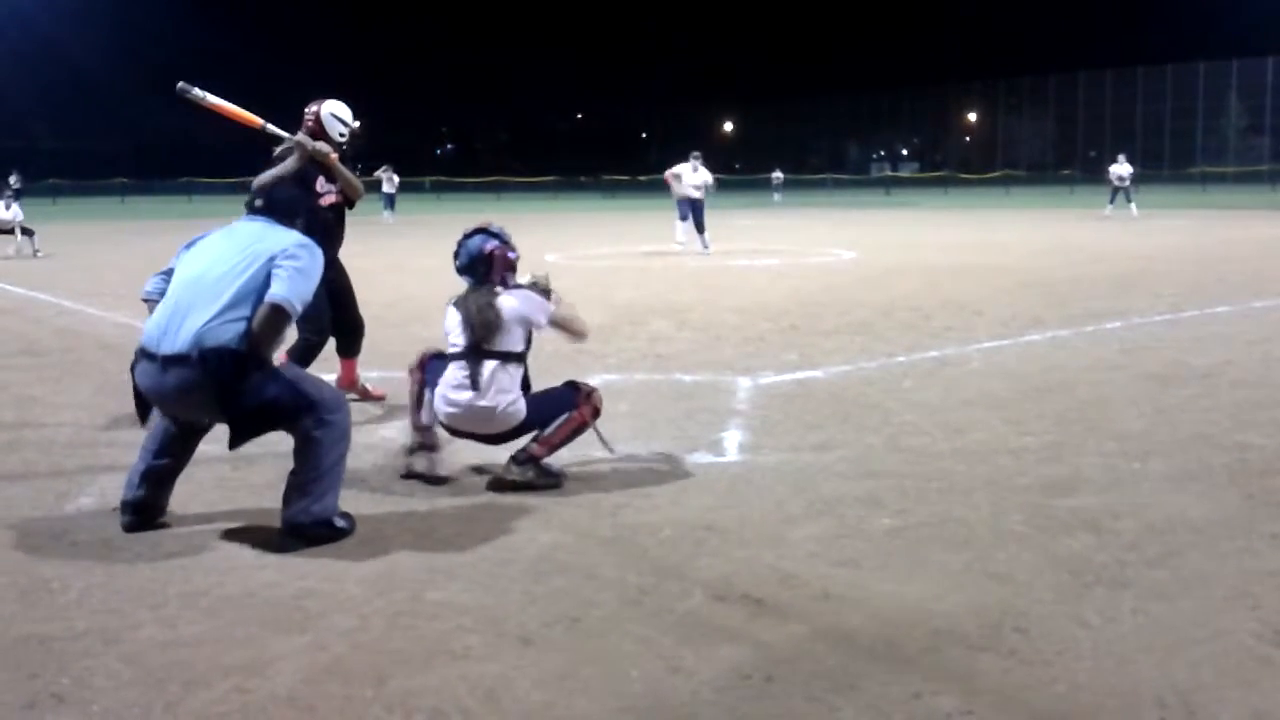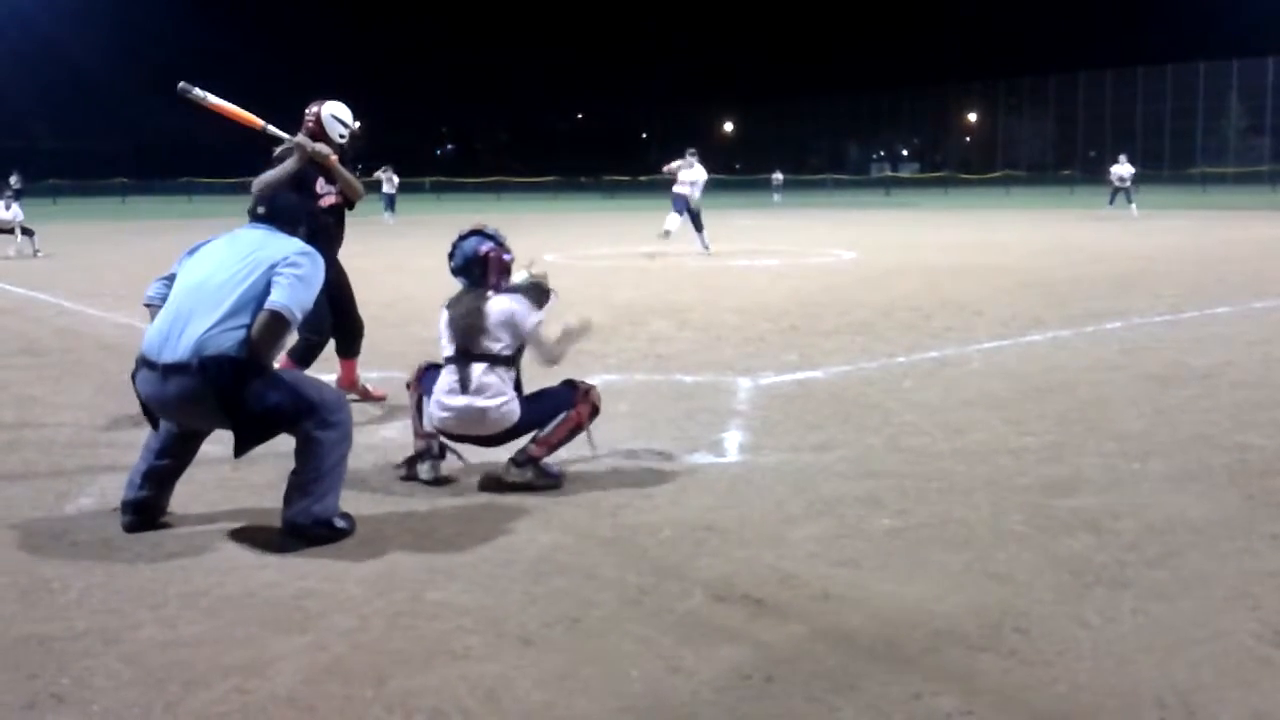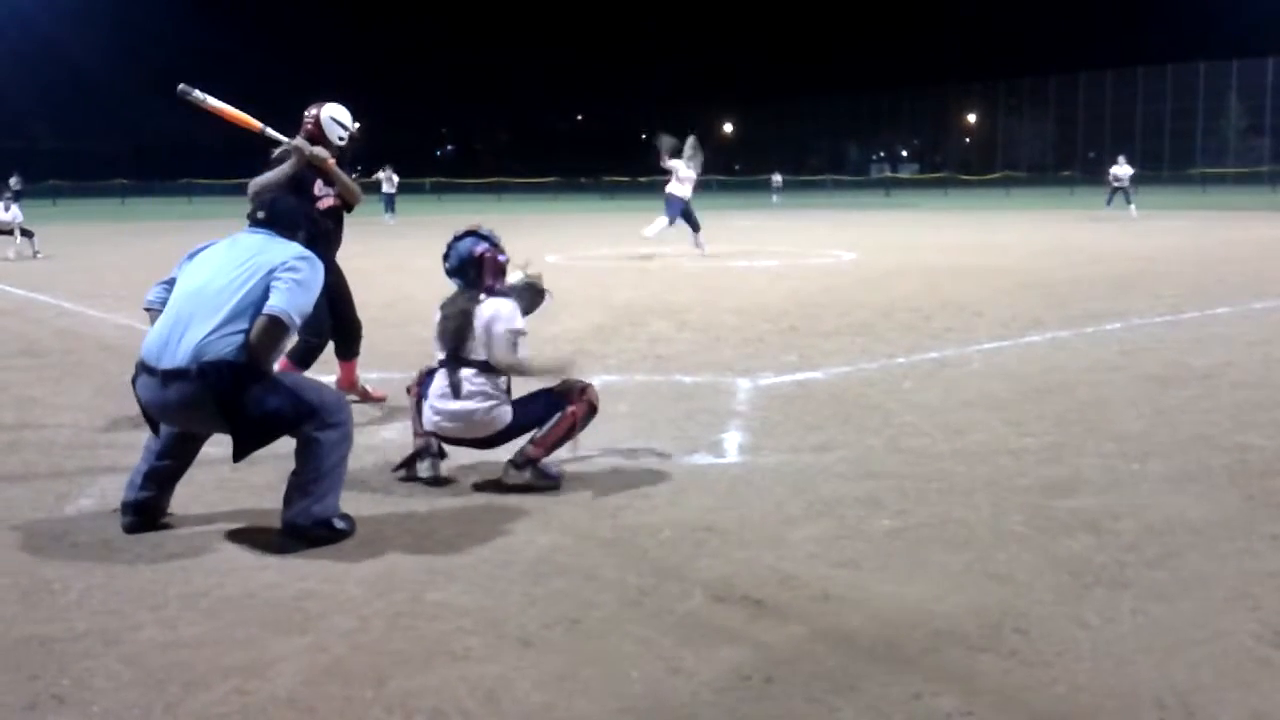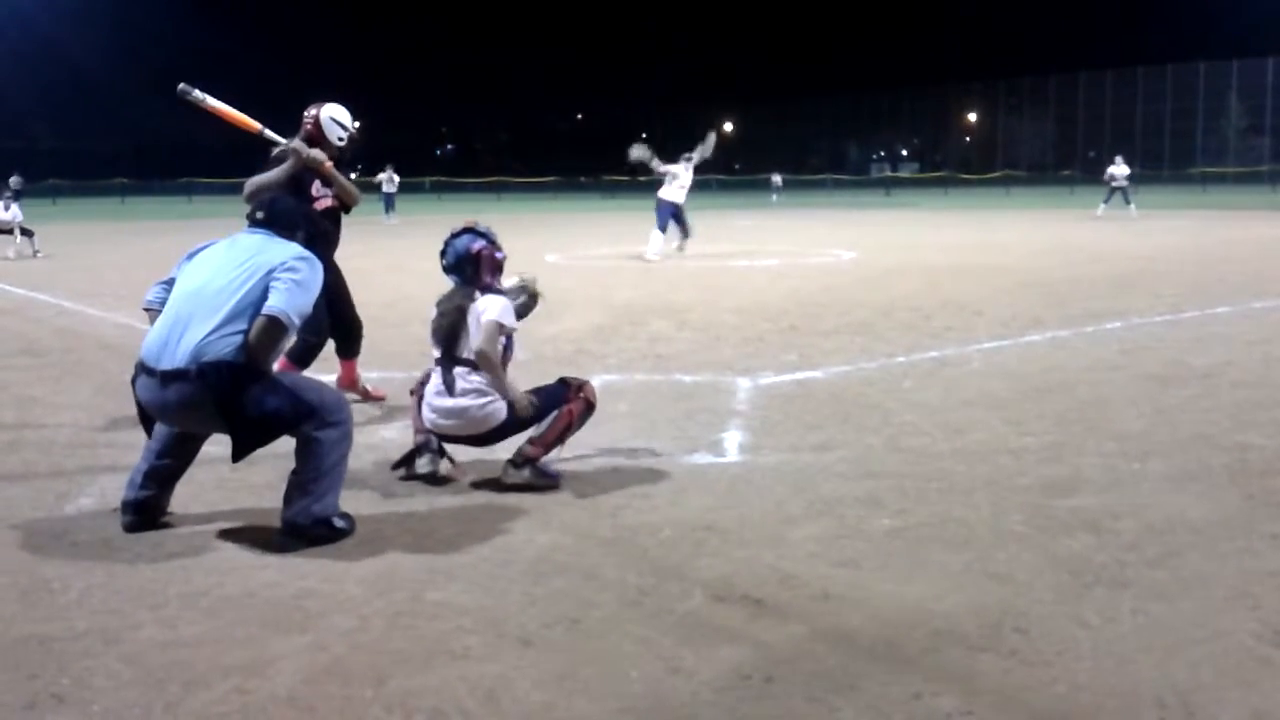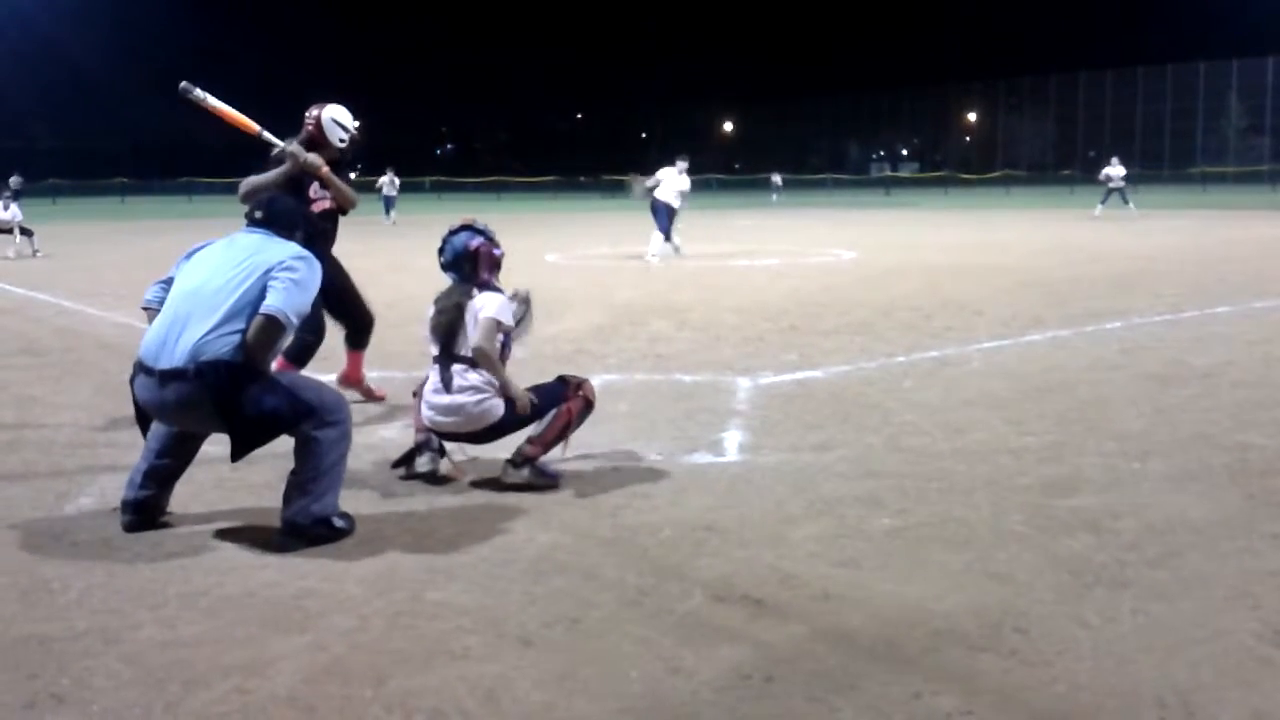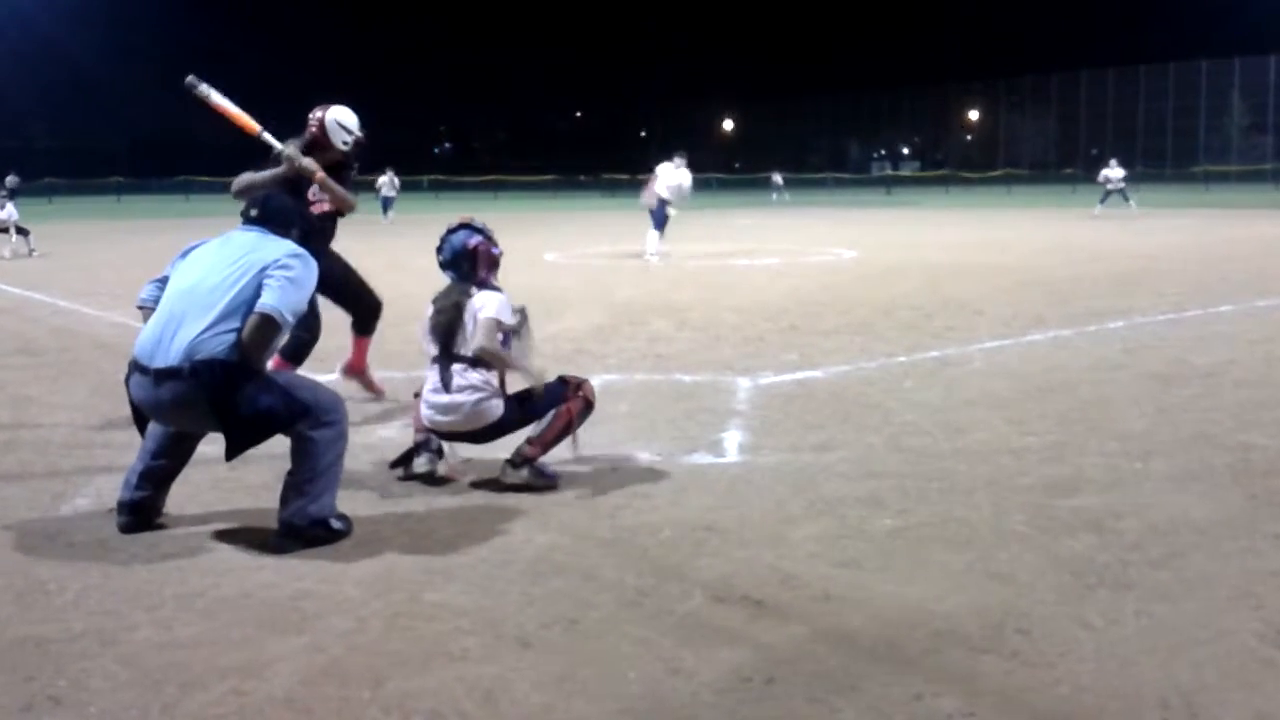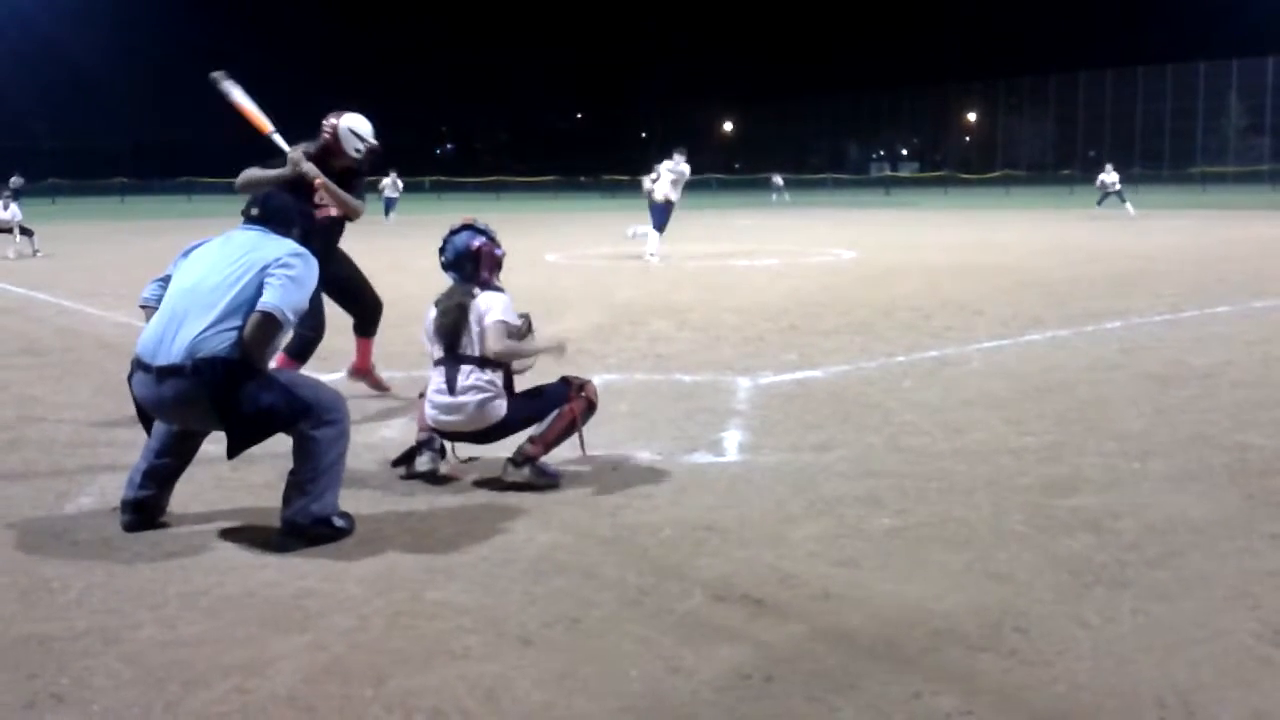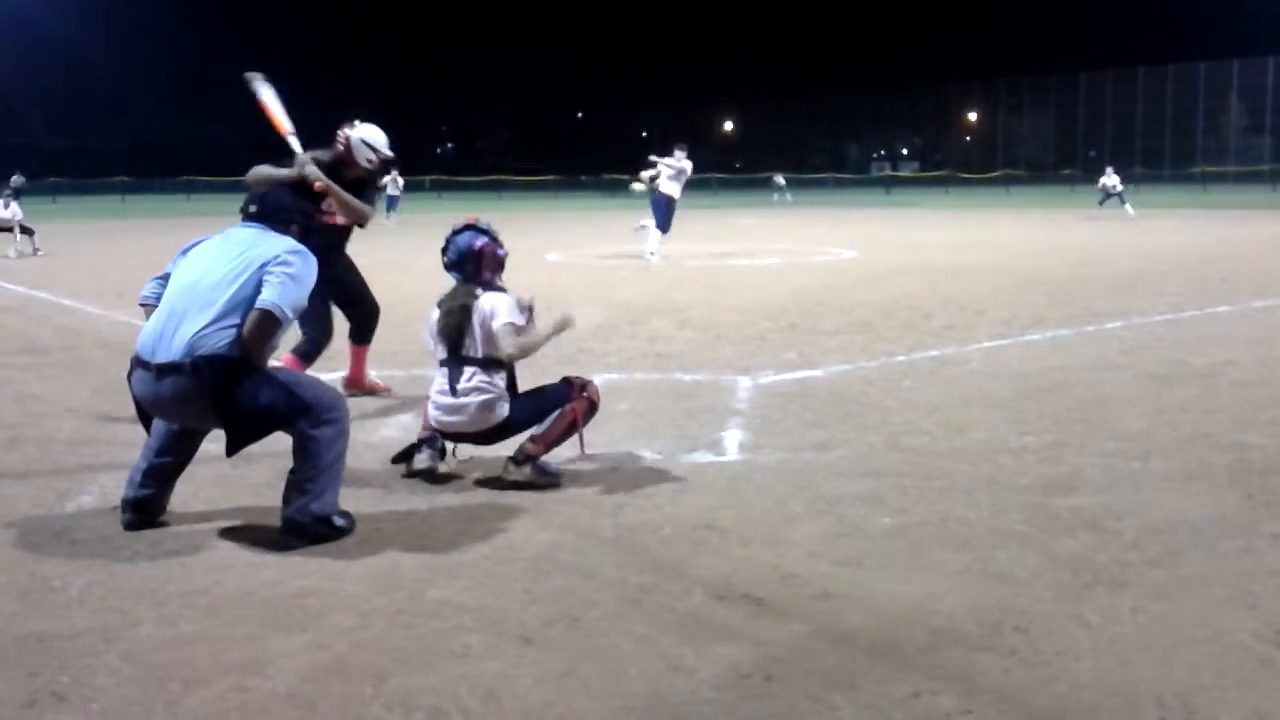
dt=0.1s
person 1, frame 1
left shoulder: (208, 236)
right shoulder: (300, 246)
left elbow: (154, 292)
right elbow: (278, 309)
right wrist: (254, 364)
left hip: (150, 371)
right hip: (208, 372)
left knee: (185, 398)
right knee: (327, 411)
left ankle: (141, 503)
right ankle: (310, 519)
person 1, frame 2
left shoulder: (210, 245)
right shoulder: (301, 253)
left elbow: (156, 296)
right elbow: (277, 317)
right wrist: (254, 378)
left hip: (151, 376)
right hip: (210, 377)
left knee: (187, 411)
right knee: (329, 410)
left ankle: (140, 505)
right ankle: (311, 522)
person 1, frame 3
left shoulder: (208, 249)
right shoulder: (299, 258)
left elbow: (155, 302)
right elbow: (275, 321)
right wrist: (254, 377)
left hip: (150, 384)
right hip: (209, 385)
left knee: (188, 403)
right knee: (330, 413)
left ankle: (142, 505)
right ankle: (309, 521)
person 1, frame 4
left shoulder: (208, 249)
right shoulder: (299, 259)
left elbow: (154, 301)
right elbow: (274, 322)
right wrist: (253, 378)
left hip: (149, 384)
right hip: (208, 386)
right knee: (329, 412)
left ankle: (141, 505)
right ankle: (310, 521)
person 1, frame 5
left shoulder: (206, 248)
right shoulder: (297, 258)
left elbow: (153, 300)
right elbow: (271, 320)
right wrist: (252, 375)
left hip: (148, 384)
right hip: (207, 385)
right knee: (328, 411)
left ankle: (141, 504)
right ankle: (309, 520)
person 1, frame 6
left shoulder: (202, 247)
right shoulder: (293, 256)
left elbow: (149, 299)
right elbow: (267, 319)
right wrist: (247, 374)
left hip: (143, 383)
right hip: (202, 384)
left knee: (184, 396)
right knee: (324, 411)
left ankle: (137, 505)
right ankle: (306, 522)
person 1, frame 7
left shoulder: (203, 247)
right shoulder: (293, 255)
left elbow: (151, 298)
right elbow: (267, 317)
right wrist: (251, 373)
left hip: (145, 381)
right hip: (204, 382)
left knee: (187, 398)
right knee: (326, 410)
left ankle: (141, 503)
right ankle: (309, 520)
person 1, frame 8
left shoulder: (203, 244)
right shoulder: (292, 253)
left elbow: (151, 297)
right elbow: (266, 315)
right wrist: (250, 370)
left hip: (145, 379)
right hip: (203, 380)
left knee: (188, 395)
right knee: (325, 409)
left ankle: (141, 502)
right ankle: (309, 519)
person 2, frame 1
left shoulder: (332, 163)
right shoulder: (292, 158)
left elbow: (357, 193)
left wrist: (332, 162)
left hip: (327, 260)
left knee: (351, 325)
right knee: (316, 332)
left ankle: (349, 380)
person 2, frame 2
left shoulder: (331, 164)
right shoulder: (291, 159)
left elbow: (357, 195)
right elbow: (258, 191)
left wrist: (332, 163)
right wrist: (297, 159)
left hip: (326, 260)
left knee: (350, 325)
right knee: (316, 333)
left ankle: (349, 381)
person 2, frame 3
left shoulder: (332, 165)
right shoulder: (289, 160)
left elbow: (355, 198)
right elbow: (255, 192)
left wrist: (330, 166)
right wrist: (295, 163)
left hip: (325, 262)
left knee: (349, 328)
right knee: (316, 334)
left ankle: (349, 381)
person 2, frame 4
left shoulder: (330, 165)
right shoulder: (287, 160)
left elbow: (353, 199)
right elbow: (251, 193)
left wrist: (327, 168)
right wrist: (292, 164)
left hip: (323, 261)
left knee: (349, 326)
right knee: (314, 333)
left ankle: (349, 379)
person 2, frame 5
left shoulder: (334, 165)
right shoulder: (289, 160)
left elbow: (351, 202)
right elbow: (246, 193)
left wrist: (323, 172)
right wrist: (288, 169)
left hip: (321, 259)
left knee: (361, 319)
right knee: (311, 332)
left ankle: (353, 376)
person 2, frame 6
left shoulder: (338, 167)
right shoulder: (290, 161)
left elbow: (349, 206)
right elbow: (239, 189)
left wrist: (319, 176)
right wrist: (284, 171)
left hip: (320, 254)
left knee: (369, 306)
right knee: (306, 331)
left ankle: (357, 366)
person 2, frame 7
left shoulder: (354, 172)
right shoulder: (304, 162)
left elbow: (356, 211)
right elbow: (243, 183)
left wrist: (322, 182)
right wrist: (286, 173)
left hip: (328, 255)
left knee: (370, 306)
right knee: (310, 330)
left ankle: (364, 368)
person 2, frame 8
left shoulder: (365, 181)
right shoulder: (314, 165)
left elbow: (364, 216)
right elbow: (254, 177)
left wrist: (328, 185)
right wrist: (293, 173)
left hip: (333, 257)
left knee: (368, 311)
right knee: (318, 333)
left ankle: (356, 378)
person 3, frame 1
left shoulder: (456, 307)
right shoulder: (521, 299)
right elbow: (579, 332)
right wrist: (558, 305)
left hip: (450, 416)
right hip: (501, 421)
left knee: (429, 362)
right knee: (589, 398)
left ankle: (423, 448)
right ankle: (526, 462)
person 3, frame 2
left shoulder: (450, 309)
right shoulder: (513, 303)
right elbow: (550, 356)
right wrist: (570, 333)
left hip: (445, 420)
right hip: (496, 422)
left knee: (426, 373)
right knee: (587, 396)
left ankle: (425, 454)
right ankle: (525, 464)
person 3, frame 3
left shoulder: (447, 309)
right shoulder: (501, 306)
right elbow: (505, 362)
right wrist: (552, 368)
left hip: (439, 422)
right hip: (487, 425)
left knee: (426, 378)
right knee: (584, 396)
left ankle: (426, 453)
right ankle: (524, 464)
person 3, frame 4
left shoulder: (443, 306)
right shoulder: (496, 302)
right elbow: (482, 349)
right wrist: (511, 391)
left hip: (437, 420)
right hip: (484, 421)
left knee: (428, 380)
right knee: (582, 393)
left ankle: (425, 448)
right ankle: (523, 463)
person 3, frame 5
left shoulder: (440, 304)
right shoulder: (493, 299)
right elbow: (480, 346)
right wrist: (512, 387)
left hip: (436, 419)
right hip: (482, 418)
left knee: (428, 384)
right knee: (581, 391)
left ankle: (426, 448)
right ankle: (522, 463)
person 3, frame 6
left shoulder: (438, 304)
right shoulder: (492, 298)
right elbow: (483, 346)
right wrist: (524, 368)
left hip: (436, 419)
right hip: (482, 417)
right knee: (581, 391)
left ankle: (424, 449)
right ankle: (521, 463)
person 3, frame 7
left shoulder: (438, 307)
right shoulder: (494, 299)
right elbow: (497, 349)
right wrist: (543, 347)
left hip: (440, 419)
right hip: (485, 418)
right knee: (583, 392)
left ankle: (427, 447)
right ankle: (523, 462)
person 3, frame 8
left shoulder: (442, 307)
right shoulder: (497, 300)
right elbow: (510, 350)
right wrist: (553, 328)
left hip: (444, 420)
right hip: (487, 419)
right knee: (585, 392)
left ankle: (428, 446)
right ankle: (524, 461)
